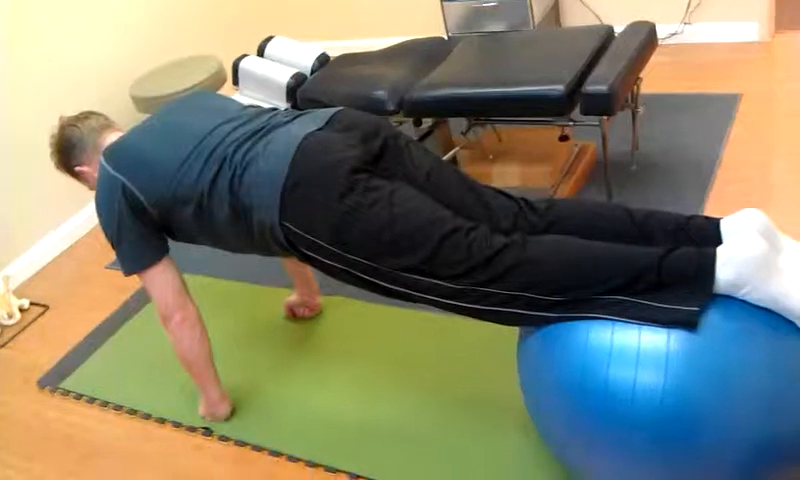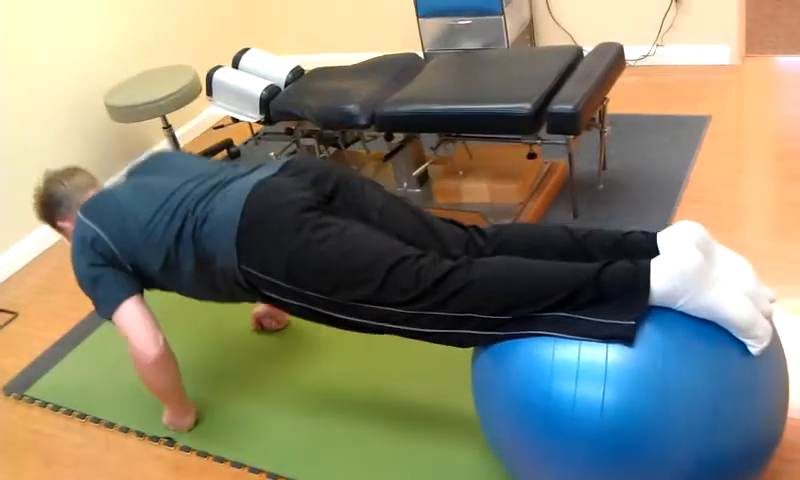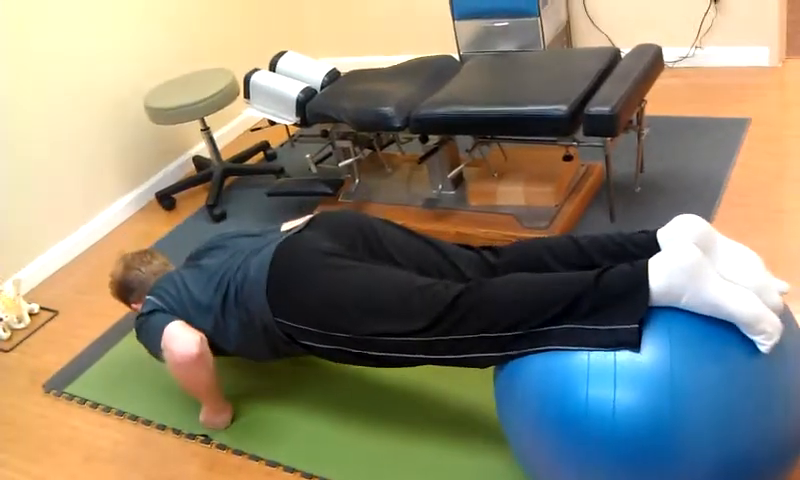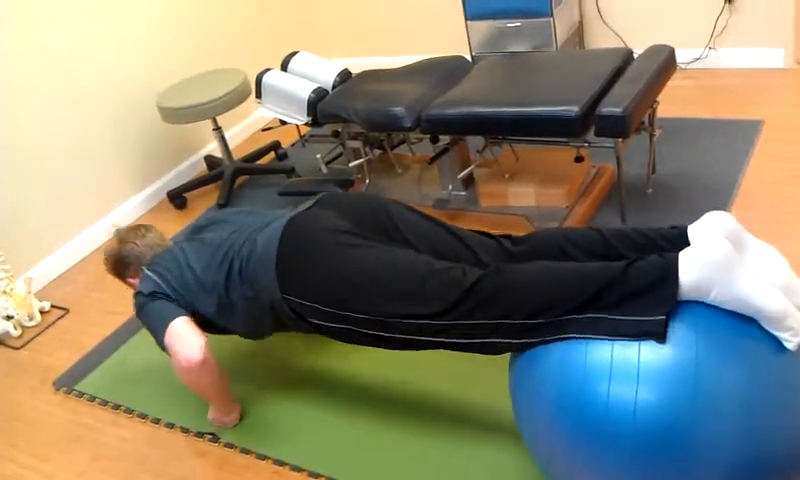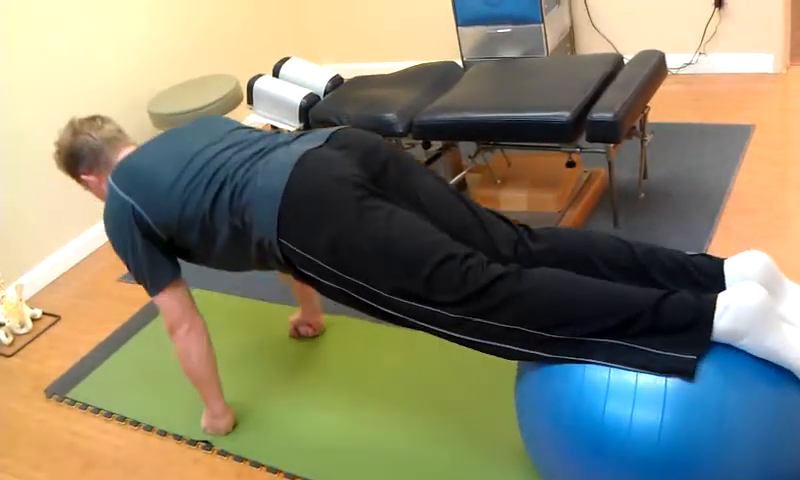
dt=1s
person 1, frame 1
left shoulder: (115, 191)
right shoulder: (188, 104)
left elbow: (176, 313)
left wrist: (213, 400)
right wrist: (305, 290)
left hip: (318, 197)
right hip: (344, 130)
left knee: (493, 270)
right knee: (519, 223)
left ankle: (717, 269)
right ankle: (719, 234)
person 1, frame 2
left shoulder: (90, 245)
right shoulder: (151, 164)
left elbow: (149, 350)
left wrist: (179, 412)
right wrist: (276, 303)
left hip: (276, 239)
right hip: (302, 175)
left knee: (443, 295)
right knee: (471, 250)
left ankle: (656, 282)
right ankle: (662, 247)
person 1, frame 3
left shoulder: (153, 312)
right shoulder: (210, 246)
left elbow: (187, 347)
right elbow: (306, 218)
left wrist: (215, 409)
left hip: (300, 291)
right hip: (339, 228)
left knee: (462, 320)
right knee: (493, 272)
left ankle: (658, 281)
right ankle: (669, 243)
person 1, frame 4
left shoulder: (154, 290)
right shoulder: (205, 225)
left elbow: (192, 354)
left wrist: (224, 408)
right wrist: (319, 308)
left hip: (312, 270)
right hip: (341, 208)
left knee: (481, 304)
right knee: (505, 261)
left ankle: (688, 275)
right ankle: (693, 240)
person 1, frame 5
left shoulder: (122, 205)
right shoulder: (190, 128)
left elbow: (182, 320)
left wrist: (217, 411)
right wrist: (309, 308)
left hip: (317, 211)
right hip: (348, 149)
left knee: (481, 299)
right knee: (519, 253)
left ankle: (721, 317)
right ankle: (725, 275)
